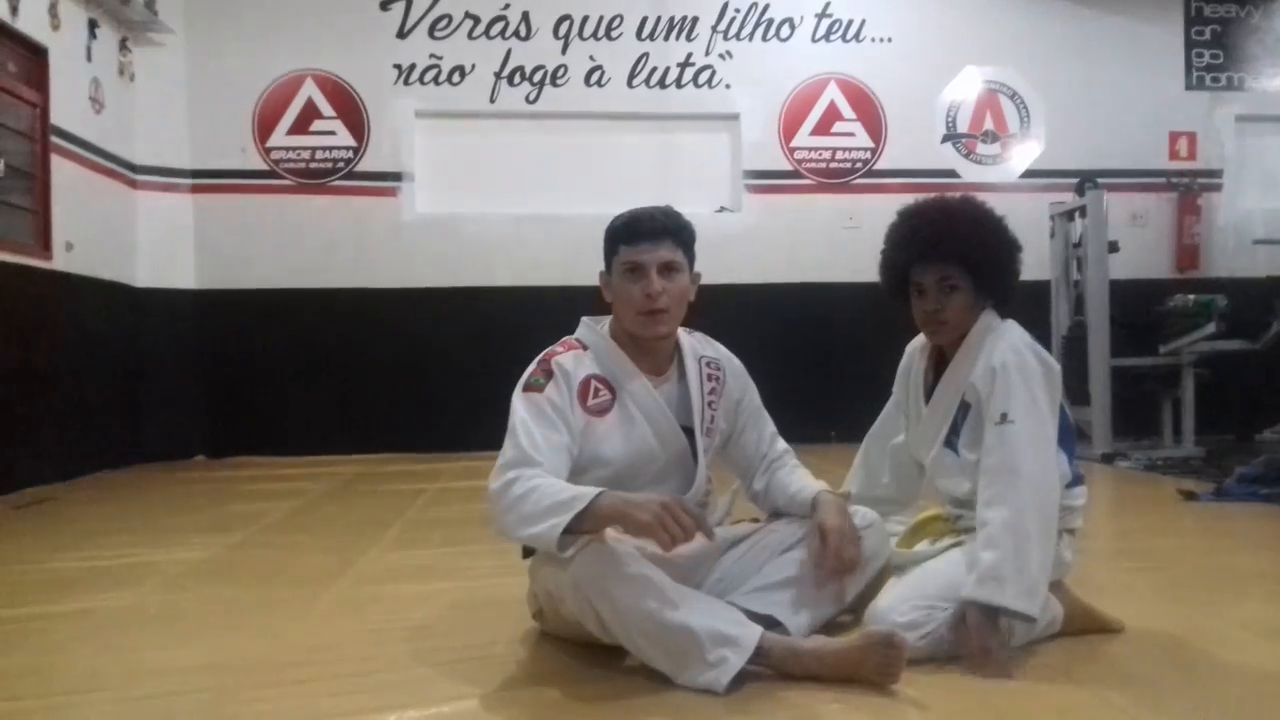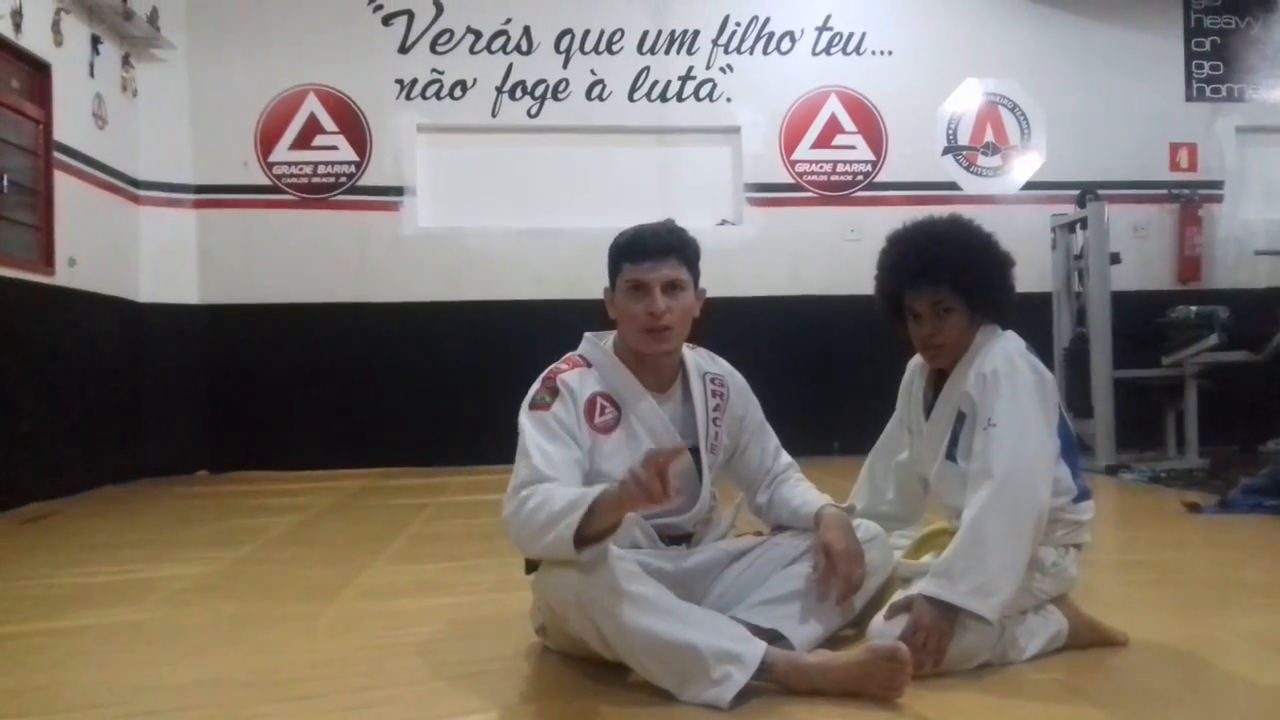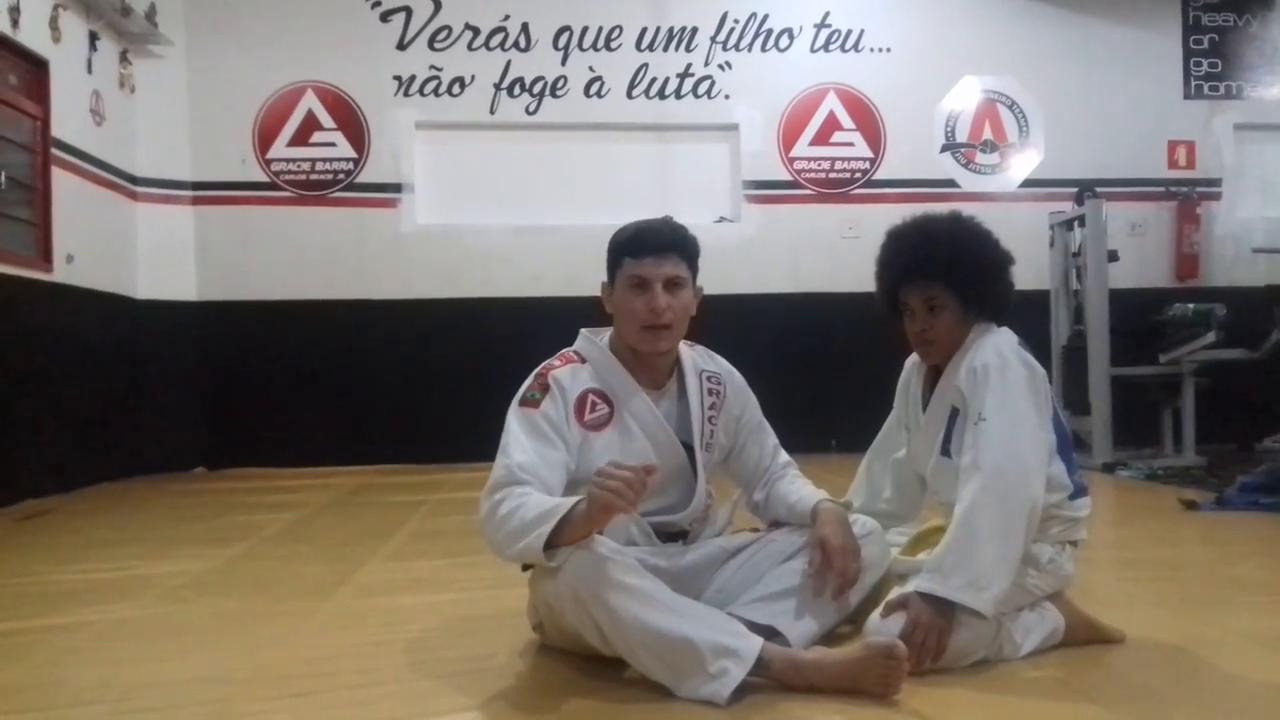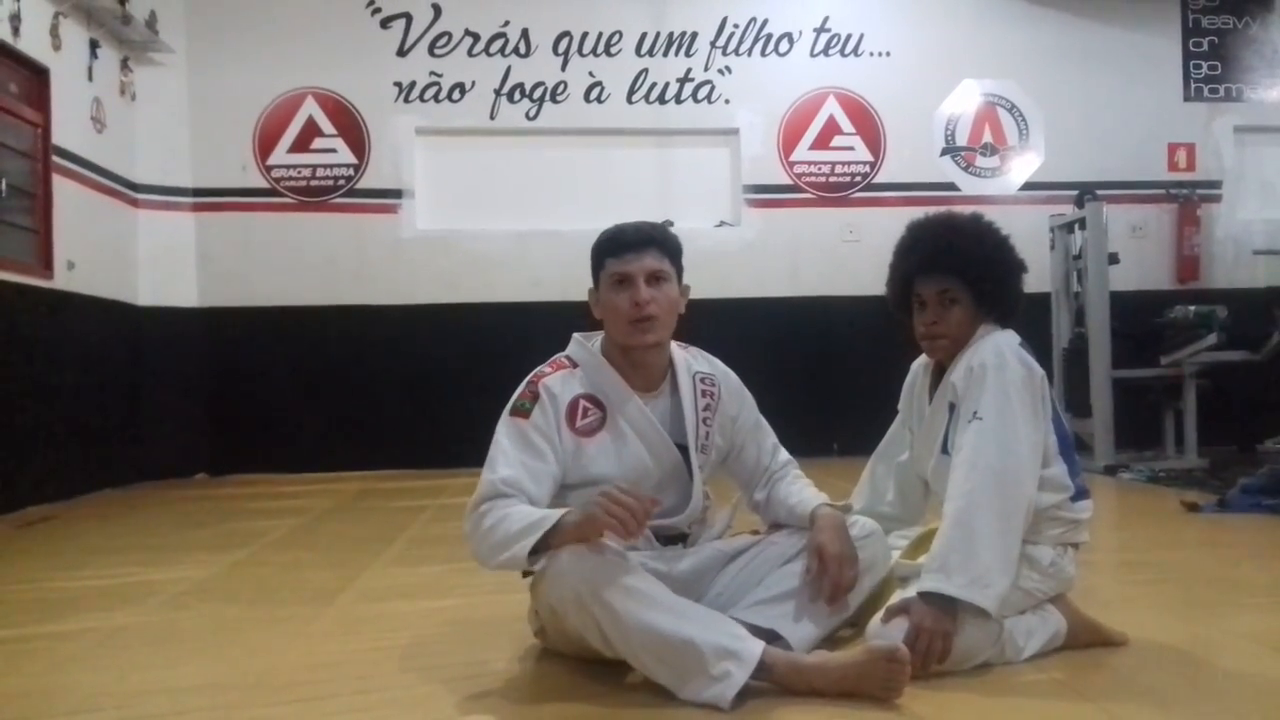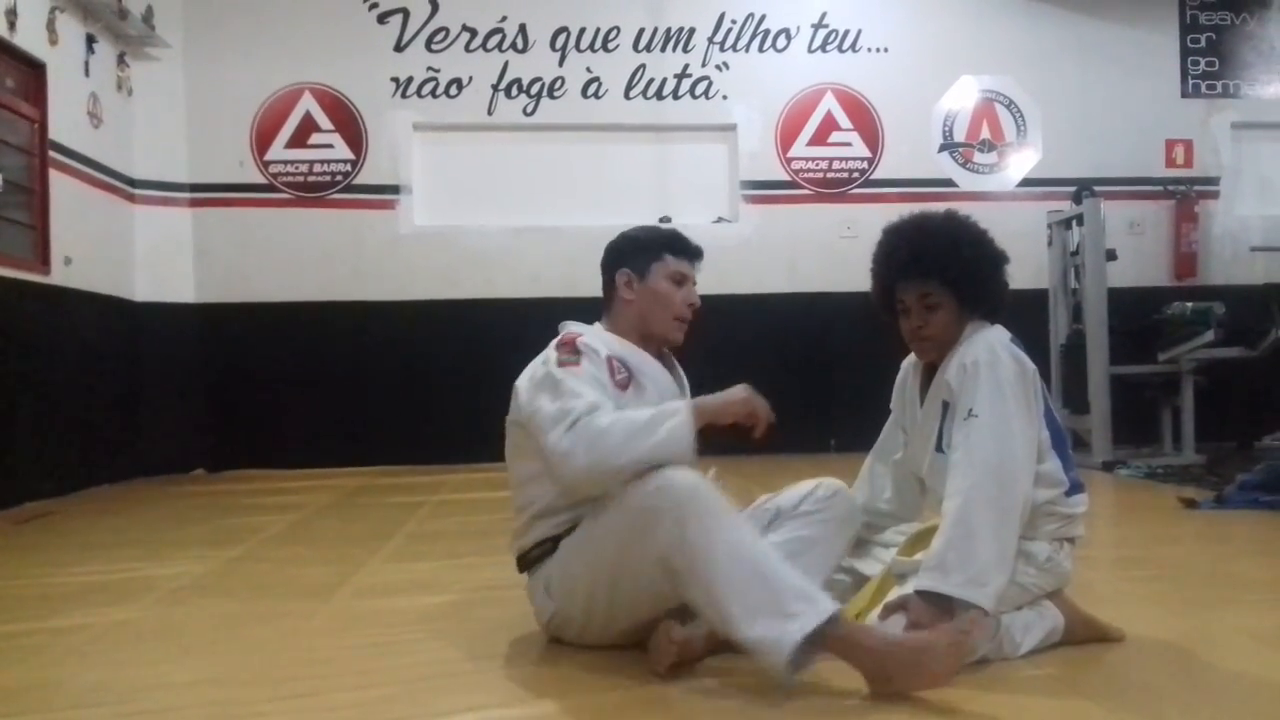
dt=1s
person 1, frame 1
left shoulder: (716, 367)
right shoulder: (561, 372)
left elbow: (769, 464)
right elbow: (515, 494)
left wrist: (825, 502)
right wrist: (617, 508)
left hip: (694, 557)
right hip: (606, 562)
left knee: (863, 532)
right knee: (577, 561)
left ankle: (717, 632)
right ankle: (791, 651)
person 1, frame 2
left shoulder: (719, 382)
right shoulder: (564, 389)
left elbow: (774, 478)
right elbow: (528, 519)
left wrist: (829, 516)
right wrist: (618, 498)
left hip: (699, 572)
right hip: (605, 581)
left knee: (867, 544)
right knee: (574, 577)
left ankle: (721, 643)
right ankle: (790, 666)
person 1, frame 3
left shoulder: (716, 379)
right shoulder: (558, 385)
left elbow: (771, 474)
right elbow: (505, 515)
left wrist: (825, 509)
right wrist: (587, 513)
left hip: (696, 568)
right hip: (602, 582)
left knee: (863, 539)
right knee: (575, 568)
left ankle: (721, 639)
right ankle: (789, 662)
person 1, frame 4
left shoulder: (710, 380)
right shoulder: (552, 392)
left elbow: (773, 473)
right elbow: (489, 525)
left wrist: (825, 515)
right wrist: (577, 522)
left hip: (696, 572)
right hip: (600, 583)
left knee: (863, 540)
right knee: (570, 572)
left ankle: (716, 642)
right ankle: (793, 666)
person 1, frame 5
left shoulder: (659, 367)
right shoulder: (572, 356)
right elbow: (582, 453)
right wrist: (706, 410)
left hip: (668, 569)
right hip: (576, 584)
left knee: (825, 499)
right knee: (676, 493)
left ankle: (703, 622)
right ankle: (862, 649)
person 2, frame 1
left shoulder: (1009, 359)
right shoulder: (919, 356)
left elbow: (1020, 490)
right elbow: (890, 457)
left wrist: (991, 599)
left hip: (1022, 536)
right hip: (962, 524)
left knee: (891, 625)
left ankle: (1048, 609)
right ankle: (1027, 599)
person 2, frame 2
left shoulder: (1006, 371)
right shoulder: (921, 373)
left elbow: (1007, 498)
right elbow: (894, 471)
left wrist: (947, 595)
left hip: (1033, 547)
right hip: (977, 538)
left knee: (895, 640)
left ankle: (1055, 623)
right ankle: (1031, 614)
person 2, frame 3
left shoulder: (998, 366)
right shoulder: (919, 369)
left elbow: (1000, 490)
right elbow: (893, 468)
left wrist: (944, 592)
left hip: (1030, 543)
right hip: (977, 536)
left knee: (894, 636)
left ankle: (1053, 620)
right ankle: (1032, 609)
person 2, frame 4
left shoulder: (998, 364)
right shoulder: (925, 372)
left elbow: (988, 488)
right elbow: (896, 473)
left wrist: (943, 593)
left hip: (1031, 546)
right hip: (981, 539)
left knee: (897, 639)
left ankle: (1056, 622)
right ankle: (1032, 610)
person 2, frame 5
left shoulder: (990, 362)
right shoulder: (915, 371)
left elbow: (986, 491)
right elbow: (891, 473)
left wrist: (941, 591)
left hip: (1027, 542)
right hip: (968, 534)
left knee: (896, 634)
left ankle: (1051, 618)
right ankle: (1024, 608)
